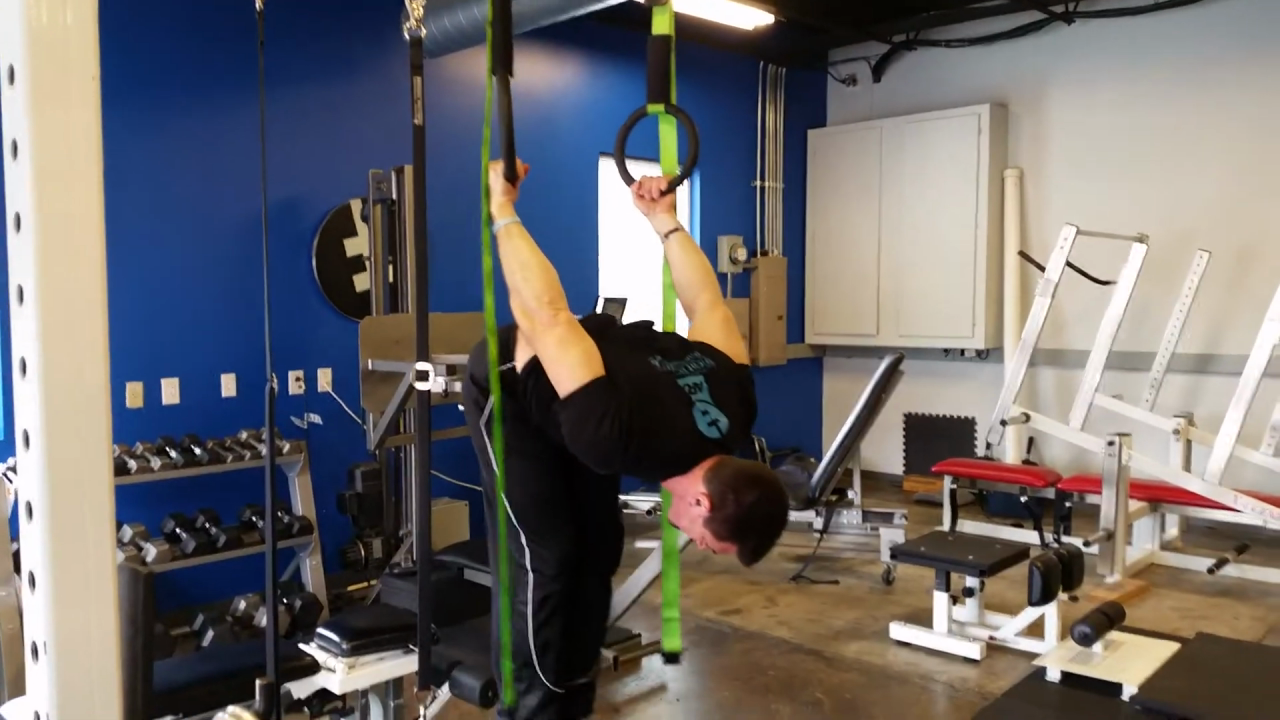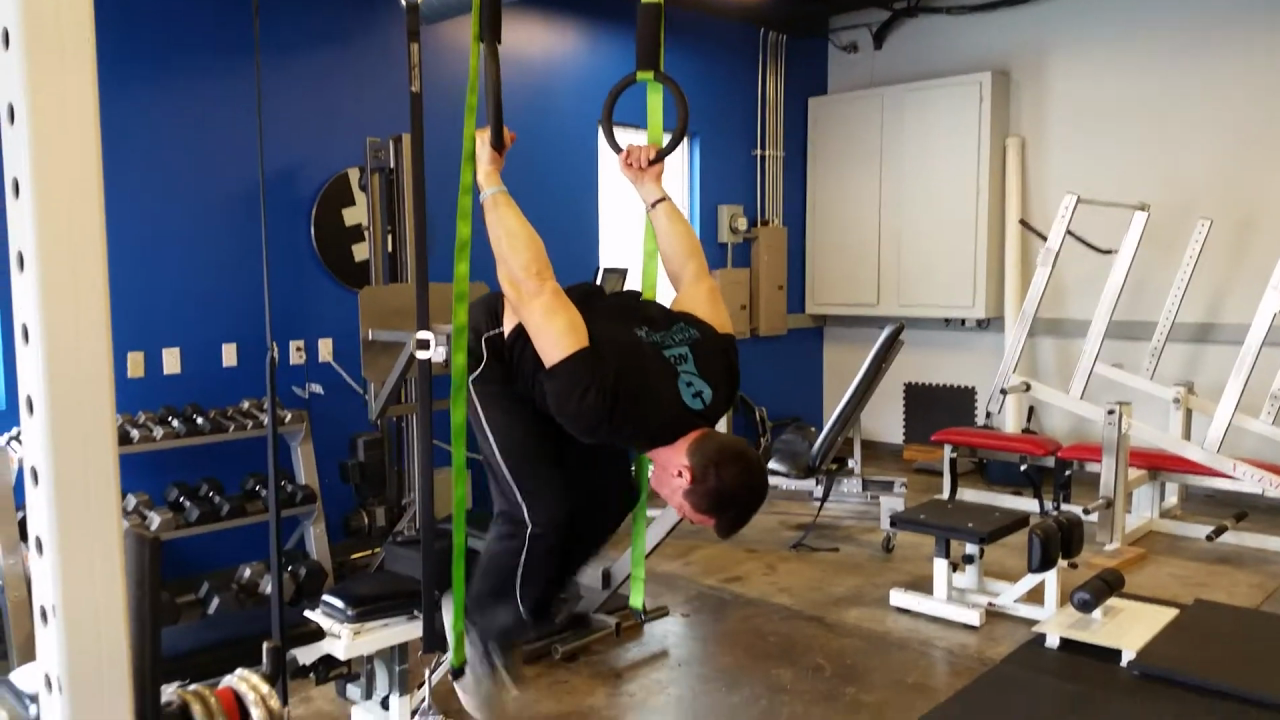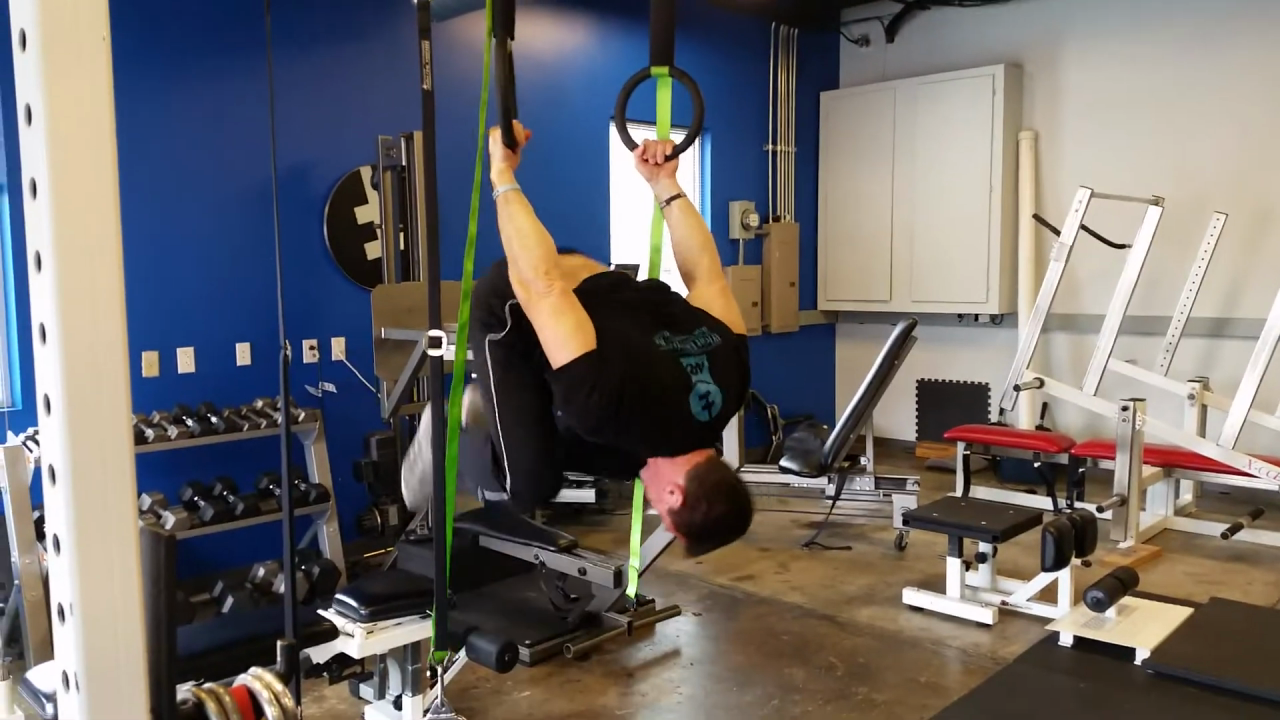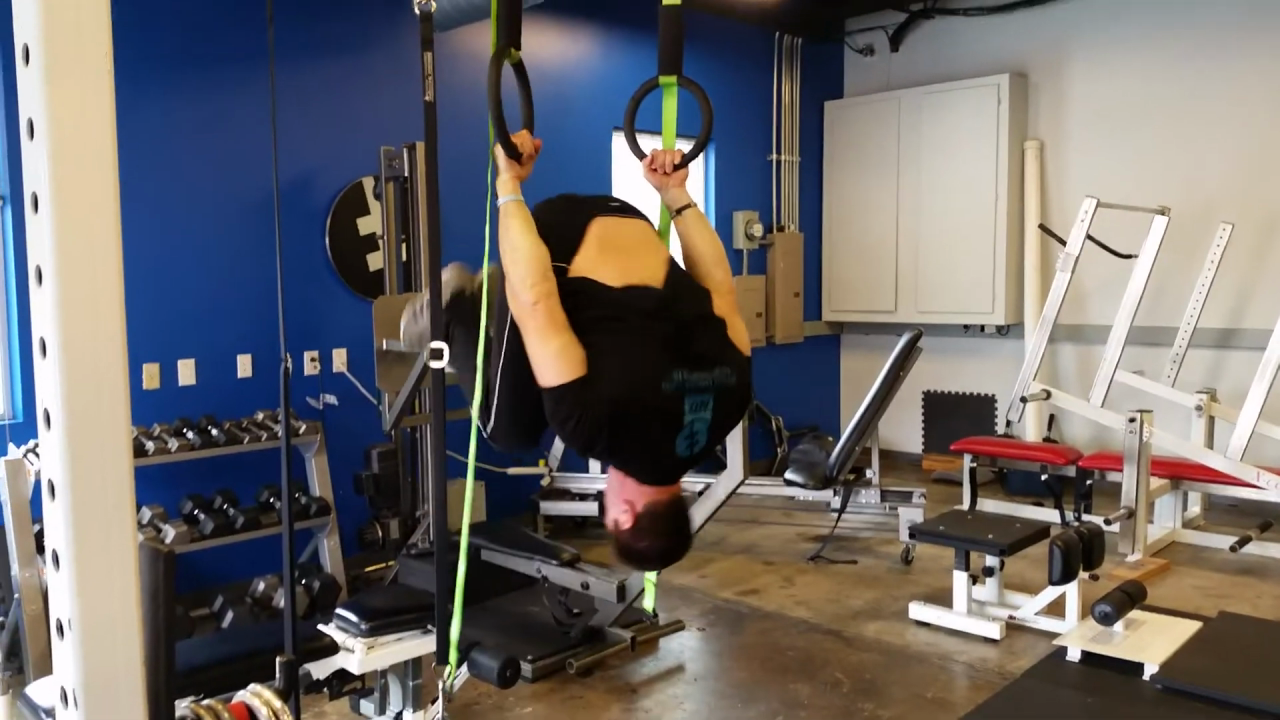
dt=0.3s
person 1, frame 1
left shoulder: (732, 409)
right shoulder: (619, 431)
left elbow: (707, 307)
right elbow: (544, 320)
left wrist: (665, 222)
right wrist: (503, 211)
left hip: (561, 384)
right hip: (509, 383)
left knee: (597, 549)
right knee: (542, 558)
person 1, frame 2
left shoulder: (713, 389)
right shoulder: (605, 401)
left elbow: (698, 284)
right elbow: (533, 286)
left wrist: (655, 191)
right wrist: (490, 188)
right hip: (495, 342)
left knee: (607, 496)
right knee: (542, 514)
left ankle: (517, 611)
right ankle: (483, 635)
person 1, frame 3
left shoulder: (729, 379)
right shoulder: (606, 405)
left elbow: (707, 275)
right elbow: (541, 288)
left wrist: (666, 186)
right wrist: (502, 174)
left hip: (589, 284)
right hip: (513, 308)
left knee: (622, 457)
right knee: (532, 477)
left ankle: (491, 415)
right ankle: (459, 434)
person 1, frame 4
left shoulder: (725, 402)
right shoulder: (598, 422)
left elbow: (719, 291)
right elbow: (535, 305)
left wrist: (676, 197)
right wrist: (509, 186)
right knee: (512, 431)
right ankle: (457, 303)
